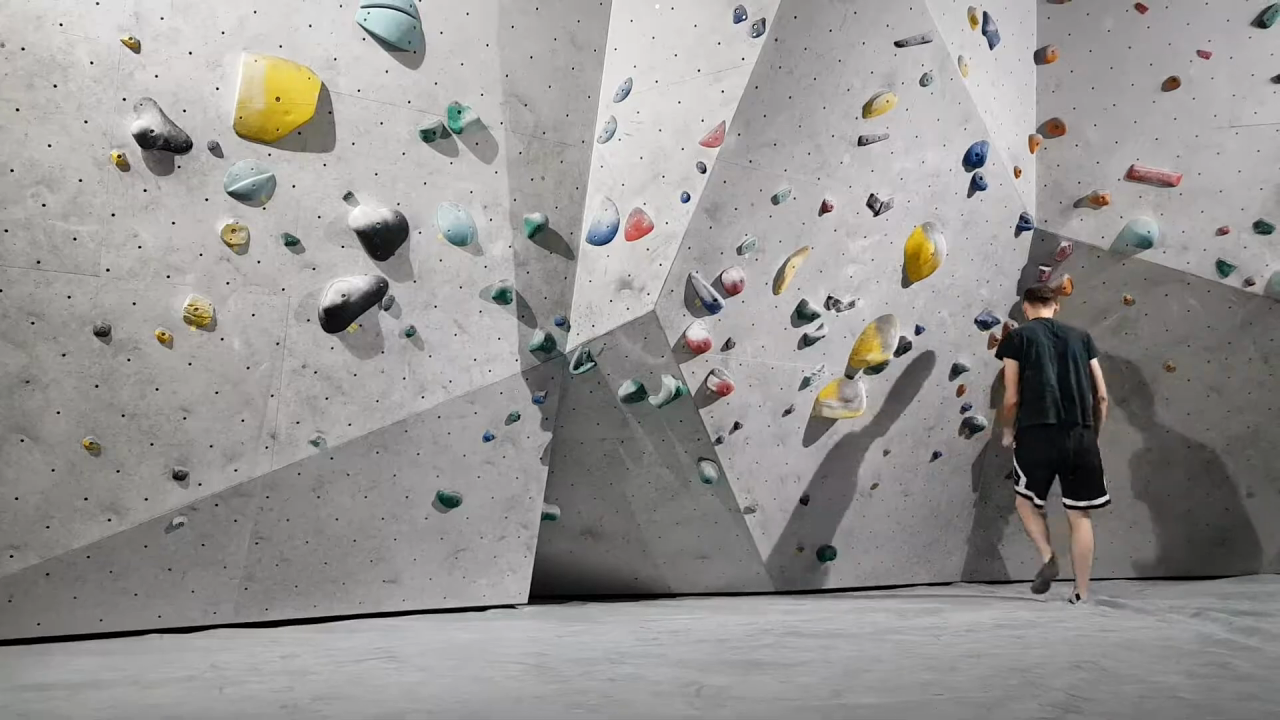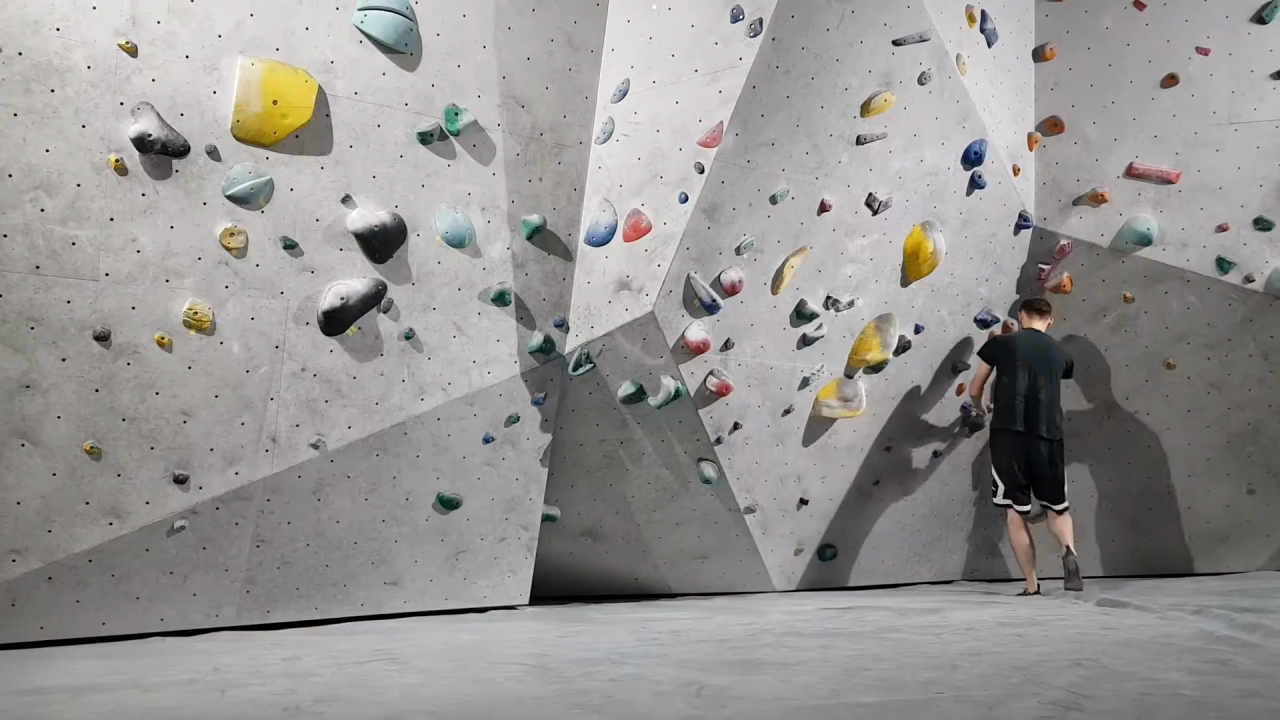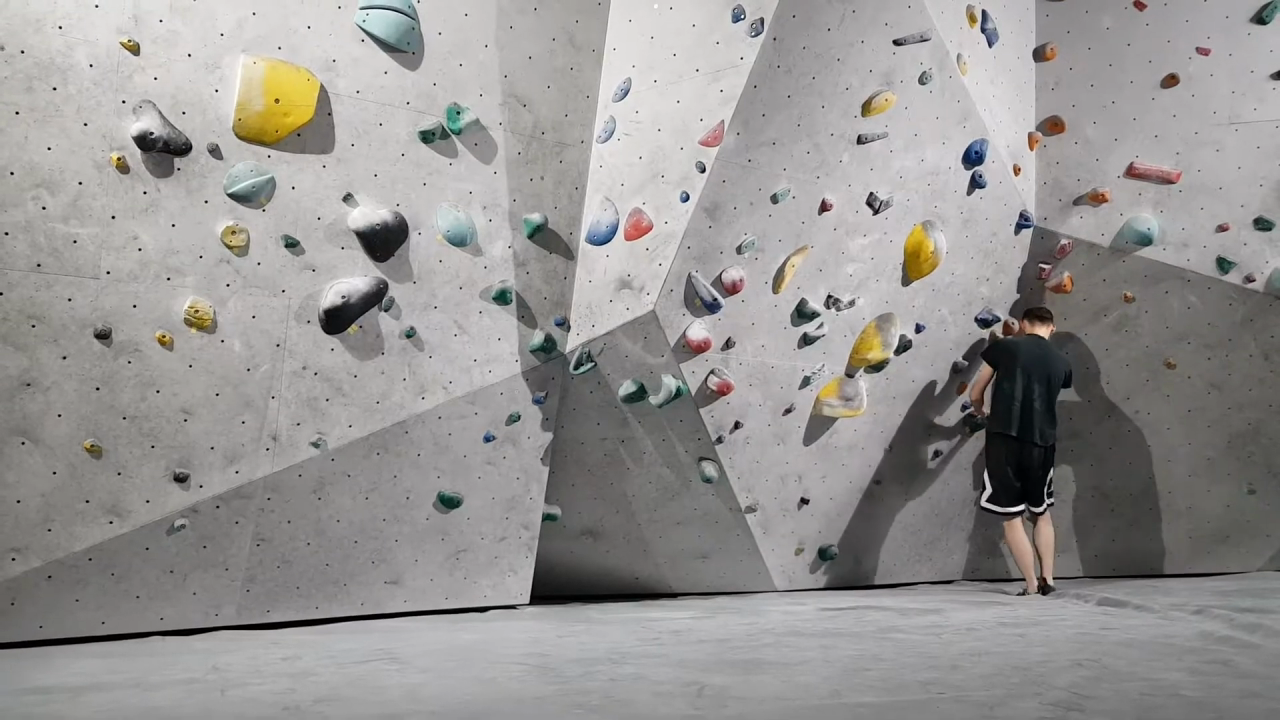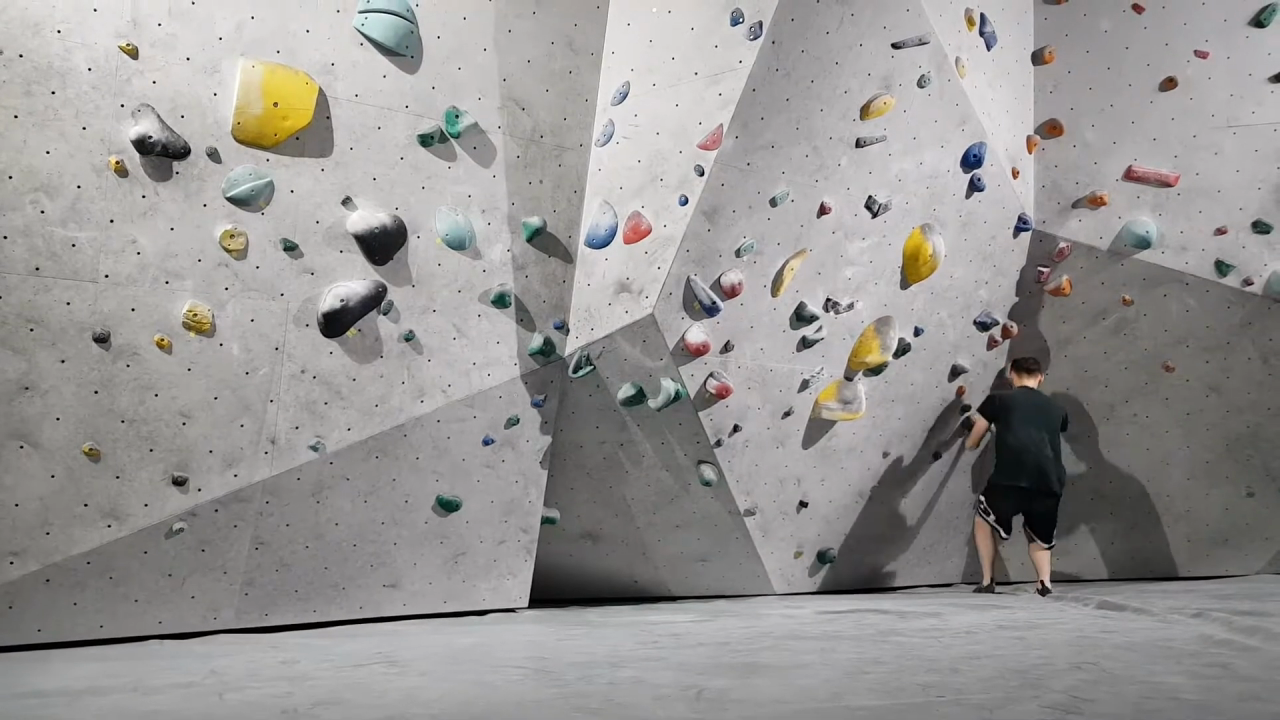
dt=0.5s
person 1, frame 1
left shoulder: (1017, 337)
right shoulder: (1081, 337)
left elbow: (1011, 398)
right elbow: (1102, 396)
left wrist: (1008, 431)
right wrist: (1093, 434)
left hip: (1037, 430)
right hip: (1081, 432)
left knee: (1026, 500)
right knee: (1080, 514)
left ankle: (1048, 558)
right ankle: (1081, 593)
person 1, frame 2
left shoulder: (1000, 344)
right shoulder: (1062, 354)
left elbow: (975, 390)
left wrist: (980, 408)
left hip: (1008, 434)
right hip: (1049, 437)
left knee: (1017, 511)
right knee: (1057, 507)
left ankle: (1032, 586)
right ankle: (1069, 551)
person 1, frame 3
left shoulder: (1002, 347)
right shoulder: (1062, 362)
left elbow: (976, 393)
left wrist: (980, 411)
left hip: (1005, 438)
right hip: (1042, 442)
left knee: (1012, 517)
right knee: (1041, 512)
left ankle: (1031, 587)
right ankle: (1047, 580)
person 1, frame 4
left shoulder: (998, 400)
right shoulder: (1057, 409)
left elbow: (972, 444)
left wrist: (978, 418)
left hip: (1010, 481)
right hip: (1049, 485)
left knee: (982, 514)
right knee: (1038, 536)
left ankle: (987, 581)
right ankle: (1045, 582)
